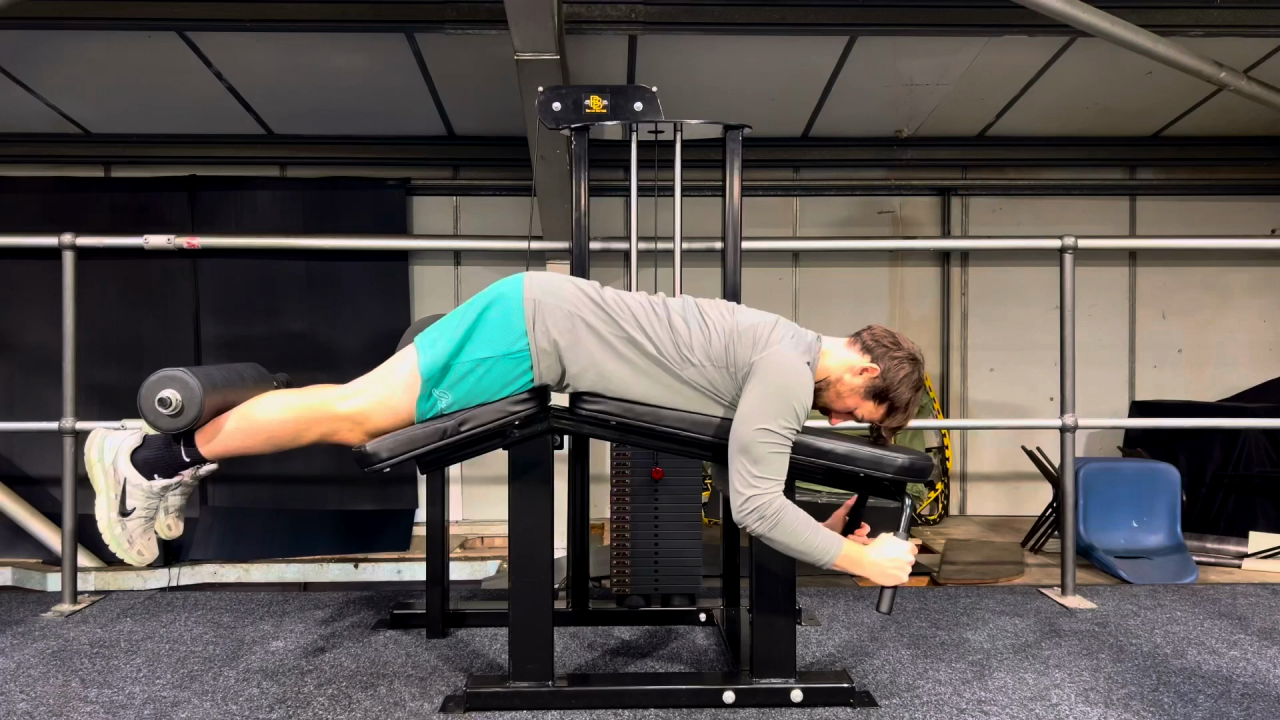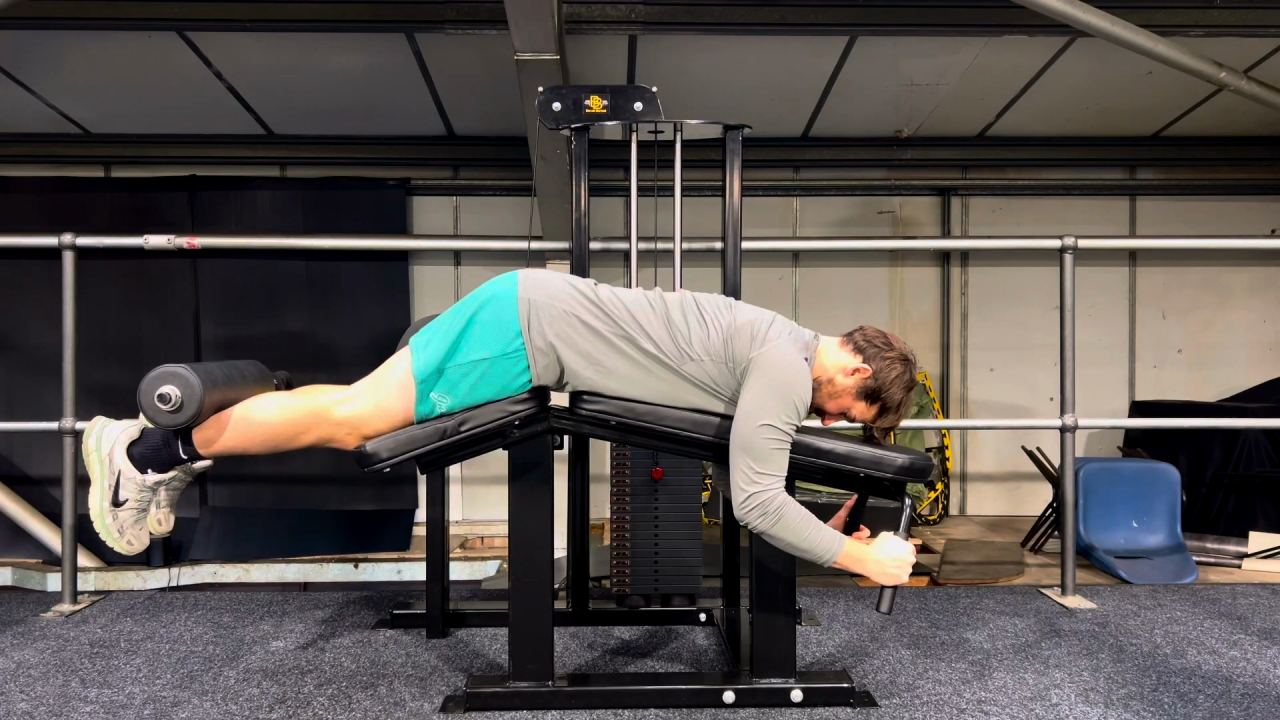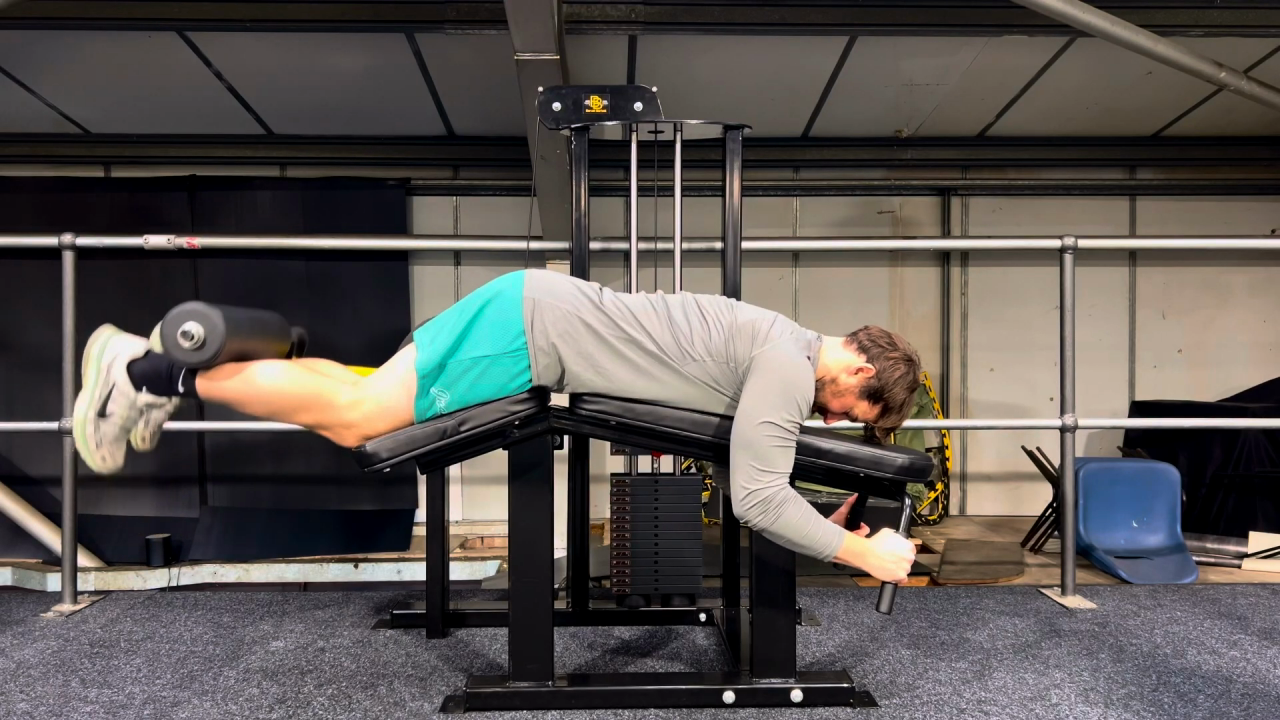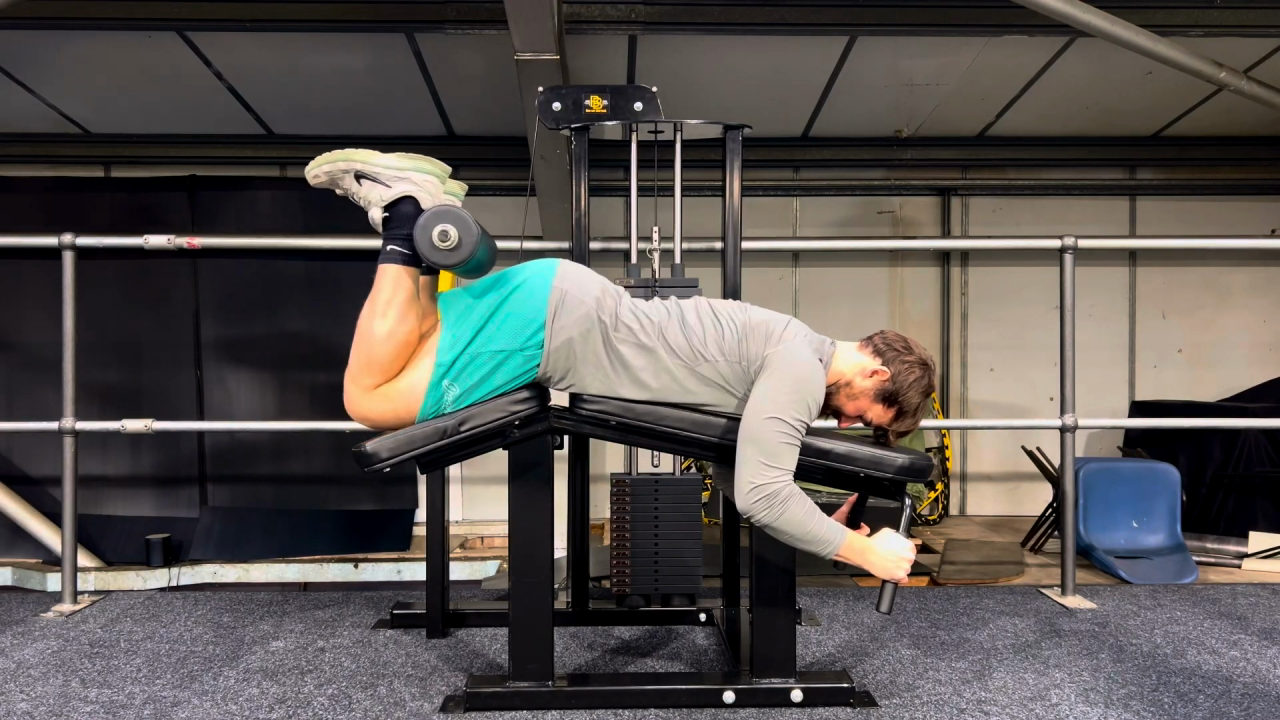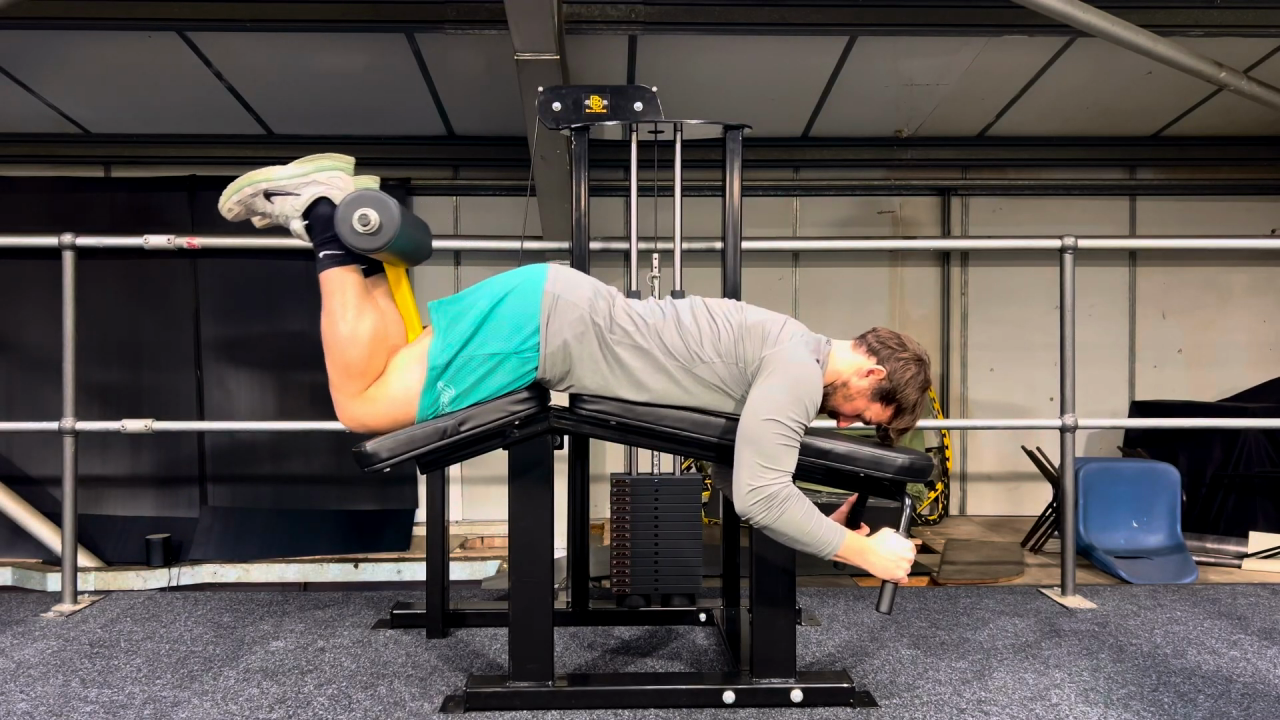
dt=1s
person 1, frame 1
left shoulder: (787, 357)
right shoulder: (788, 368)
left elbow: (738, 473)
right elbow: (755, 505)
left wrist: (827, 521)
right wrist: (861, 561)
left hip: (544, 329)
right hip: (535, 327)
left knee: (359, 423)
right knee: (353, 414)
left ankle: (185, 452)
right ankle: (156, 457)
person 1, frame 2
left shoulder: (783, 351)
right shoulder: (786, 366)
left elbow: (749, 472)
right elbow: (755, 502)
left wrist: (825, 521)
right wrist: (863, 559)
left hip: (540, 317)
right hip: (530, 327)
left knee: (357, 413)
right knee: (348, 420)
left ankle: (179, 442)
right ankle: (152, 450)
person 1, frame 3
left shoulder: (782, 352)
right shoulder: (790, 367)
left elbow: (752, 473)
right elbow: (757, 498)
left wrist: (827, 519)
right wrist: (863, 553)
left hip: (539, 315)
right hip: (532, 328)
left knee: (355, 401)
right knee: (350, 415)
left ankle: (178, 369)
right ankle: (158, 373)
person 1, frame 4
left shoulder: (788, 357)
right shoulder: (802, 369)
left elbow: (737, 473)
right elbow: (760, 494)
left wrist: (825, 525)
right wrist: (864, 551)
left hip: (558, 304)
right hip: (546, 316)
left knee: (391, 370)
right knee: (369, 398)
left ankle: (417, 217)
right ankle: (406, 215)
person 1, frame 5
left shoulder: (785, 355)
right shoulder: (800, 369)
left elbow: (735, 468)
right elbow: (760, 495)
left wrist: (818, 525)
right wrist: (863, 551)
left hip: (551, 307)
right hip: (541, 321)
left knee: (378, 380)
right knee: (363, 403)
right ankle: (328, 219)
